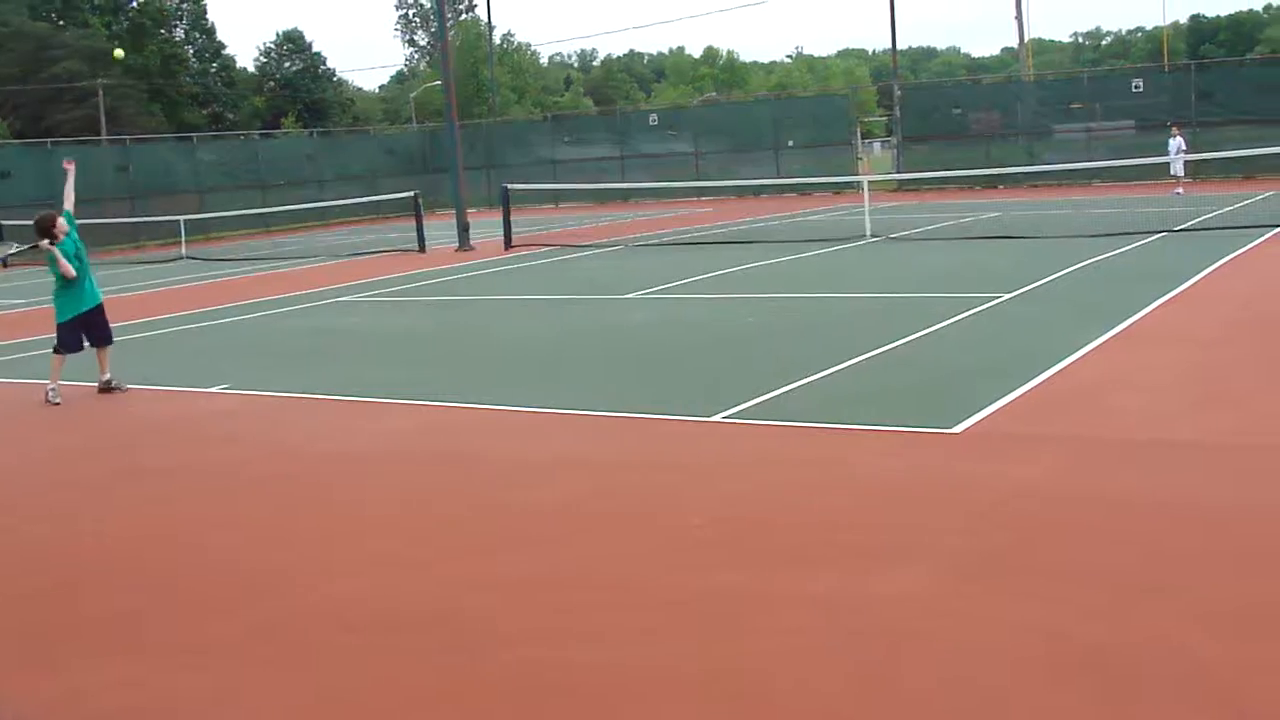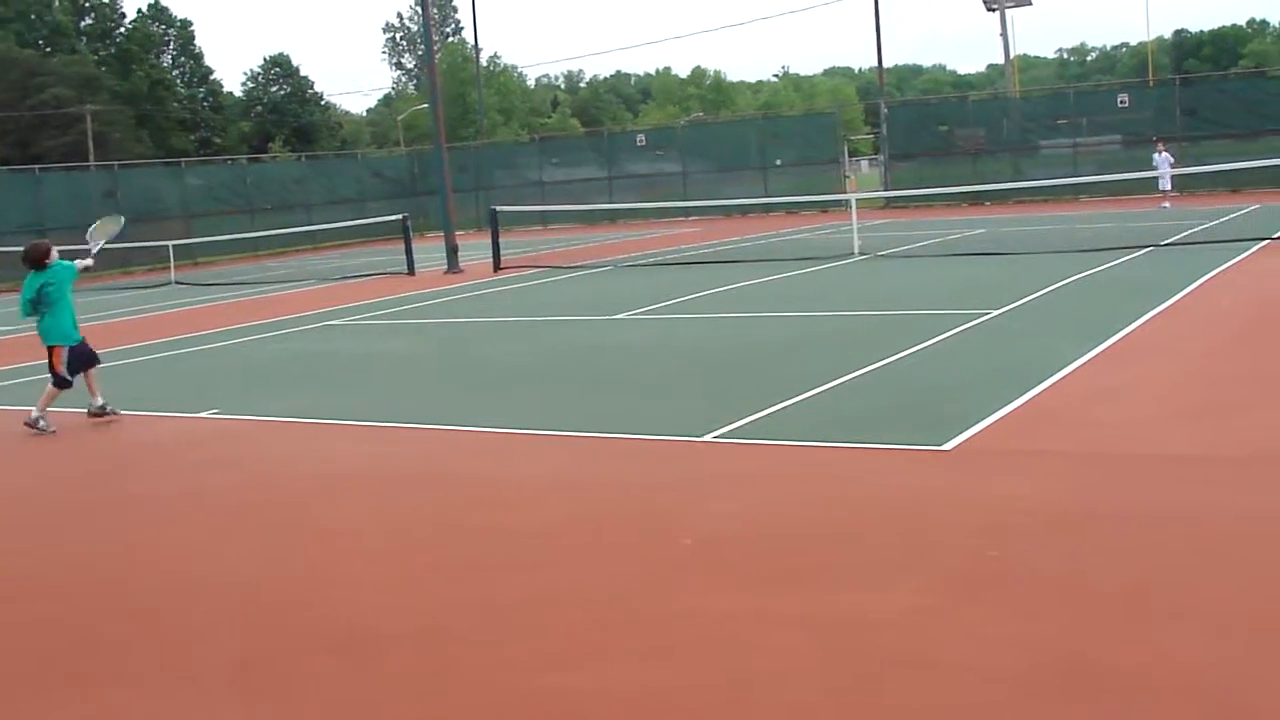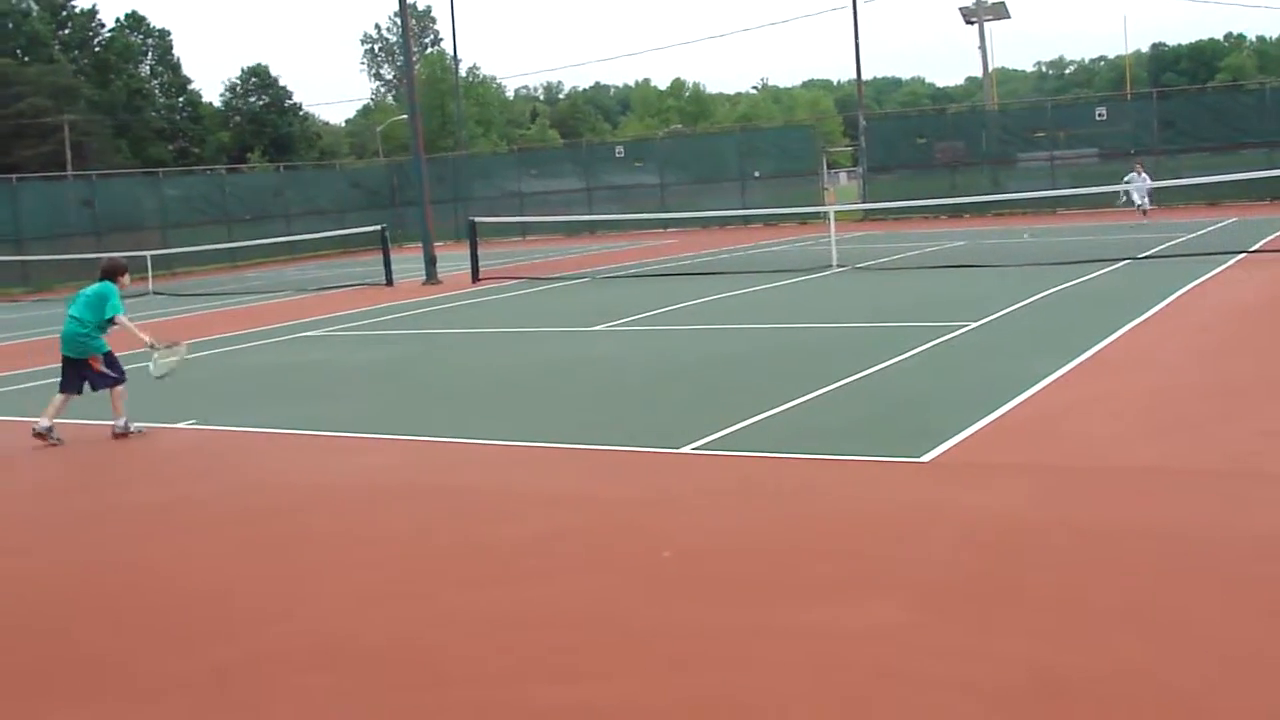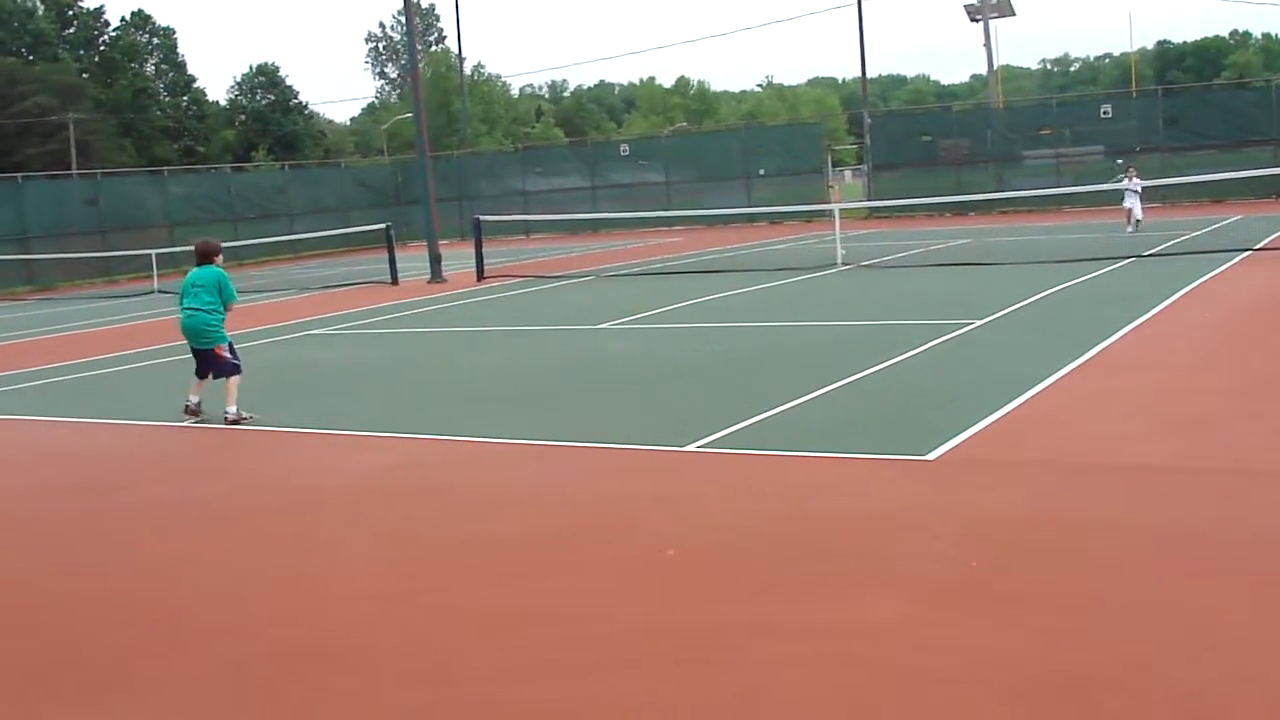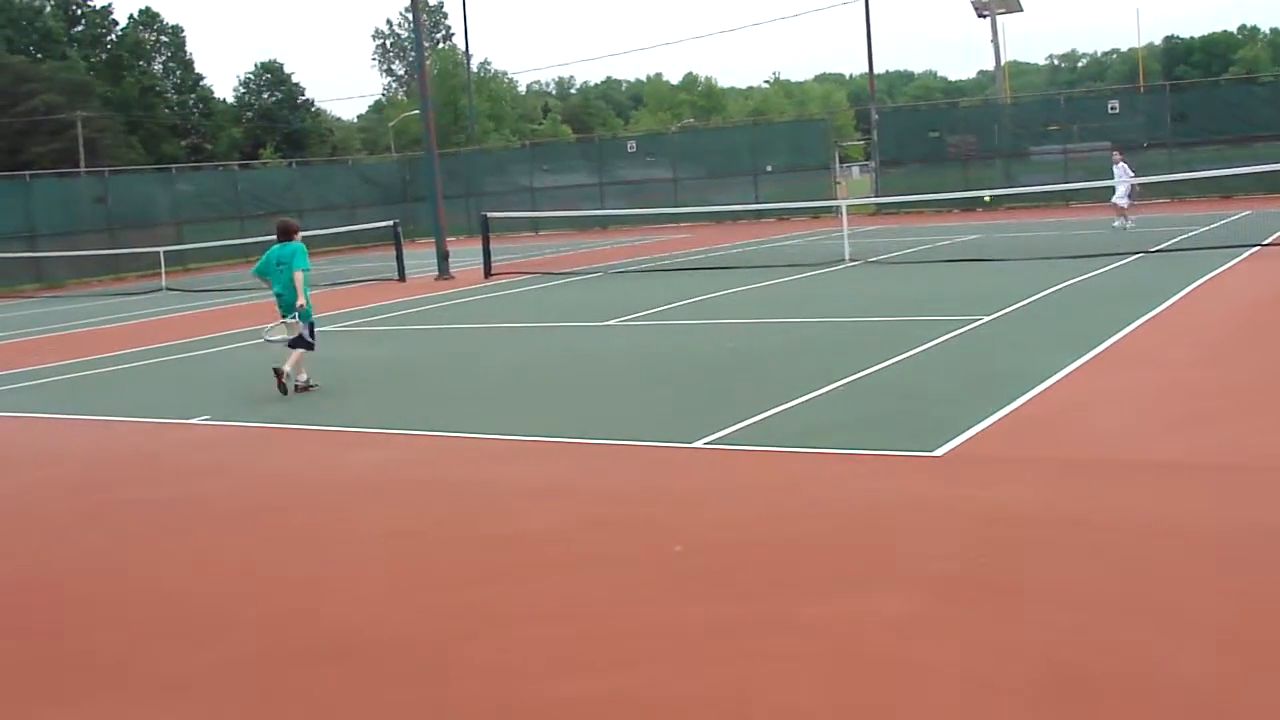
dt=1s
person 1, frame 1
left shoulder: (70, 231)
right shoulder: (54, 252)
left elbow: (68, 200)
right elbow: (71, 274)
left wrist: (70, 173)
right wrist: (54, 251)
left hip: (90, 298)
right hip: (69, 305)
left knee: (103, 340)
right knee: (63, 347)
left ankle: (105, 380)
right ankle: (52, 388)
person 1, frame 2
left shoulder: (31, 280)
right shoulder: (60, 269)
left elbow: (28, 312)
right elbow: (79, 265)
right wrist: (88, 261)
right hip: (59, 334)
left knee: (89, 360)
right knee: (61, 379)
left ankle: (97, 404)
right ankle: (36, 416)
person 1, frame 3
left shoulder: (92, 289)
right shoulder: (110, 290)
left elbow: (79, 312)
right elbow: (118, 317)
right wrist: (140, 334)
left hip: (70, 338)
right hip: (85, 339)
left knee: (69, 387)
right knee: (116, 377)
left ankle: (44, 425)
right ankle: (120, 425)
person 1, frame 4
left shoulder: (190, 276)
right shoulder: (219, 274)
left elbow: (184, 304)
right elbow: (229, 306)
left hip: (188, 325)
right hip: (209, 326)
left knee: (204, 368)
right knee: (232, 368)
left ankle: (193, 403)
right ankle: (232, 412)
person 1, frame 5
left shoulder: (272, 252)
right shoulder: (298, 247)
left elbow: (257, 272)
right elbow: (298, 272)
right wrist: (301, 296)
left hip: (282, 300)
right hip: (295, 301)
left knee: (296, 340)
right knee: (305, 342)
left ankle: (301, 379)
right ankle: (285, 370)
